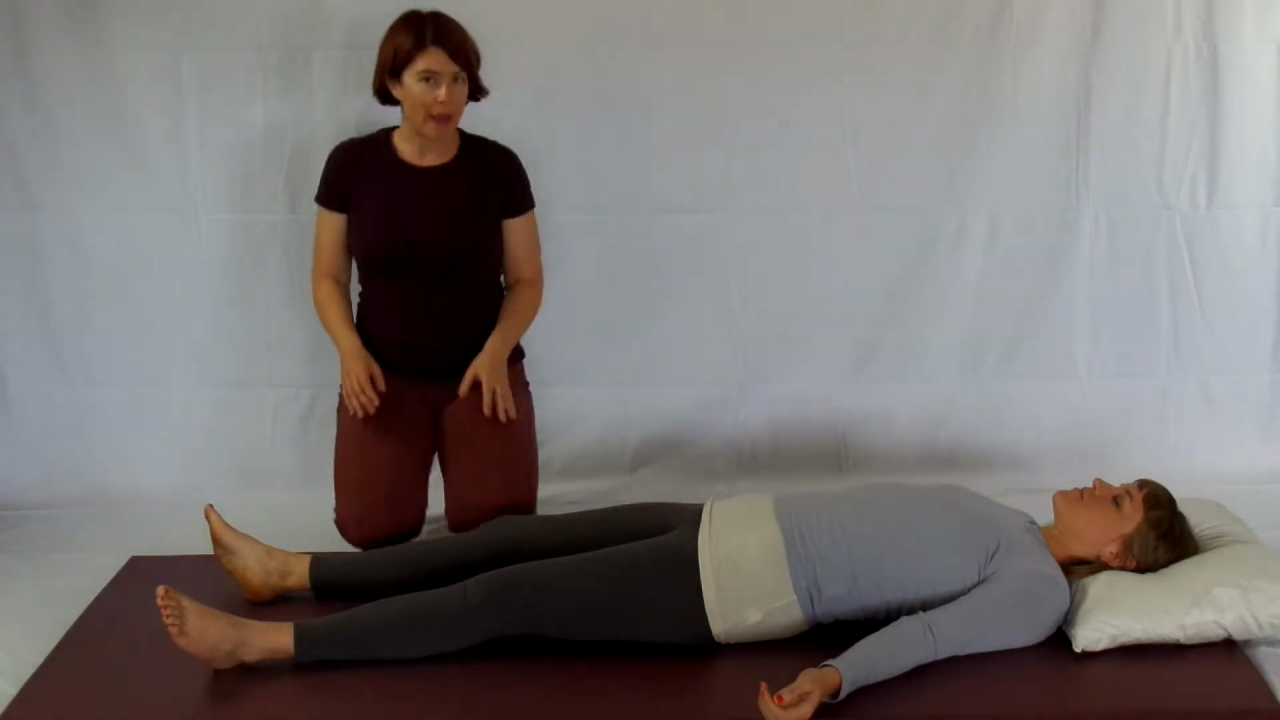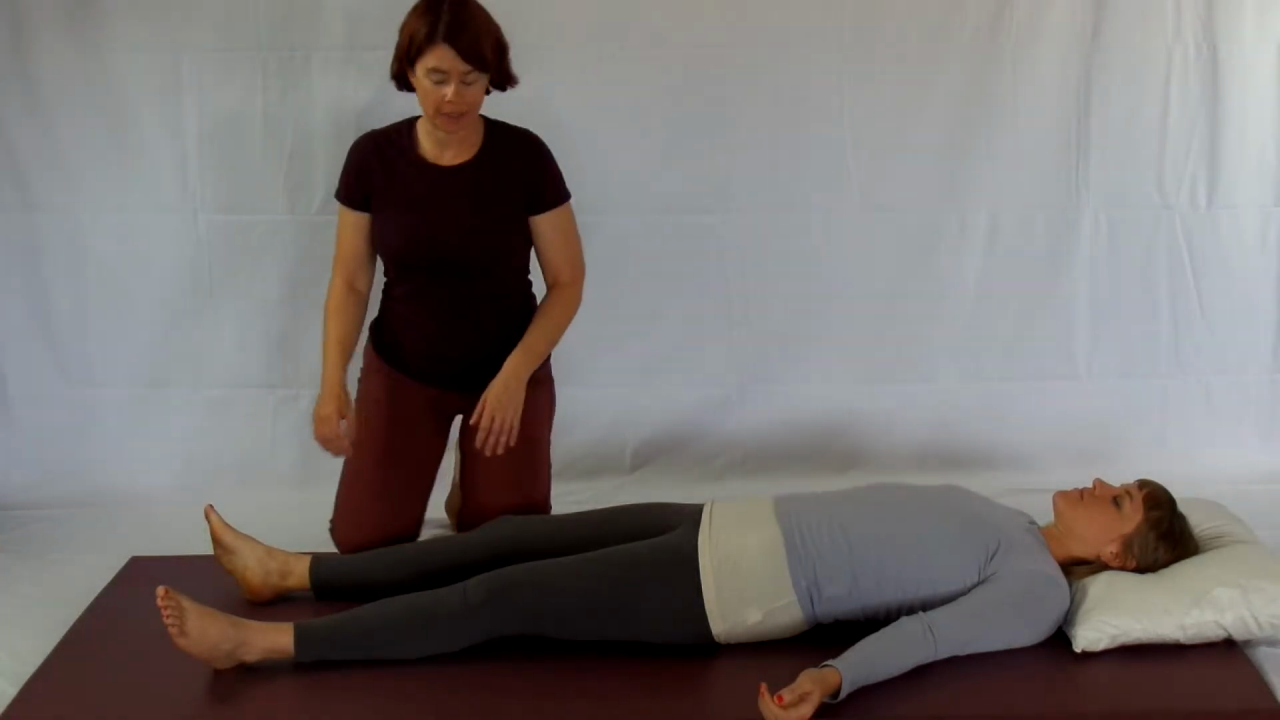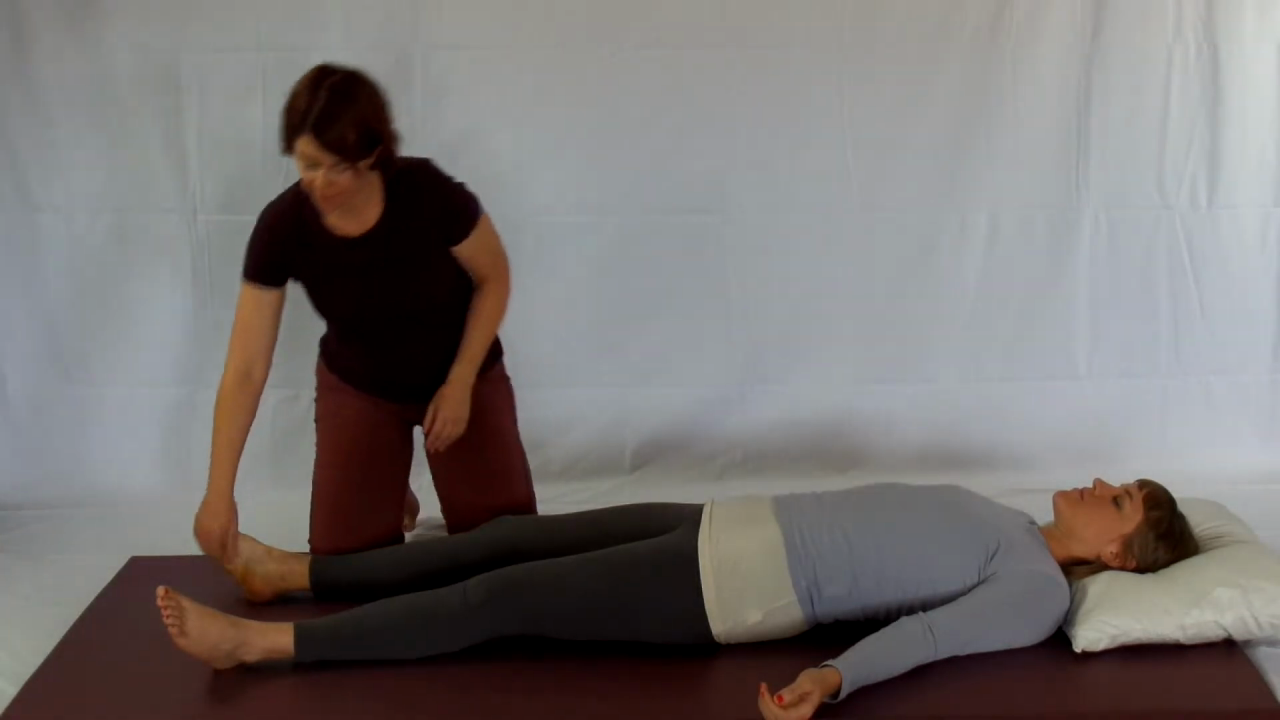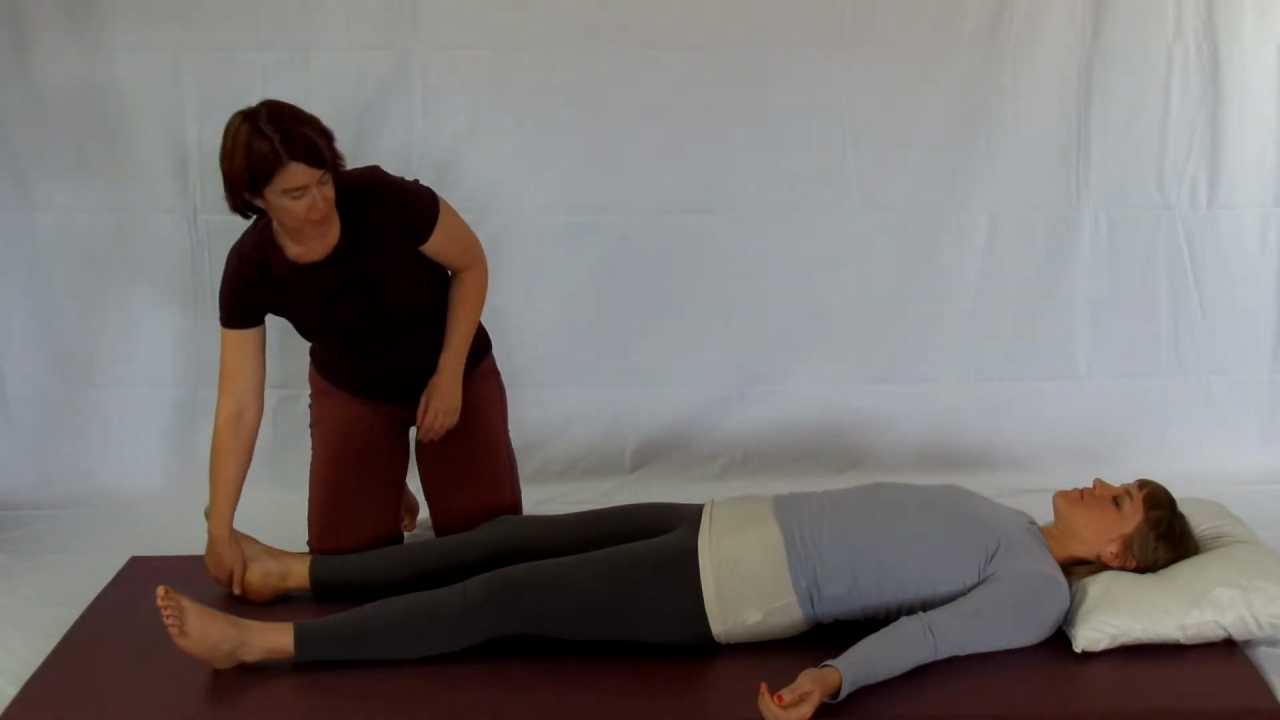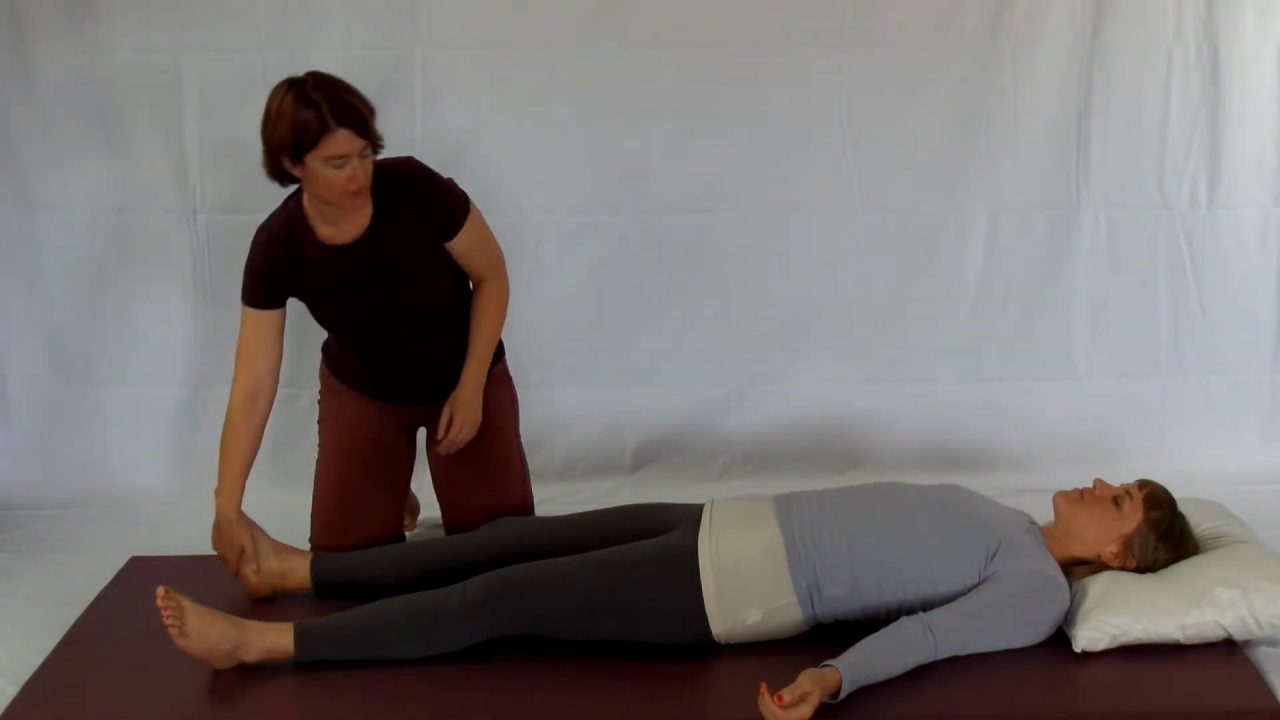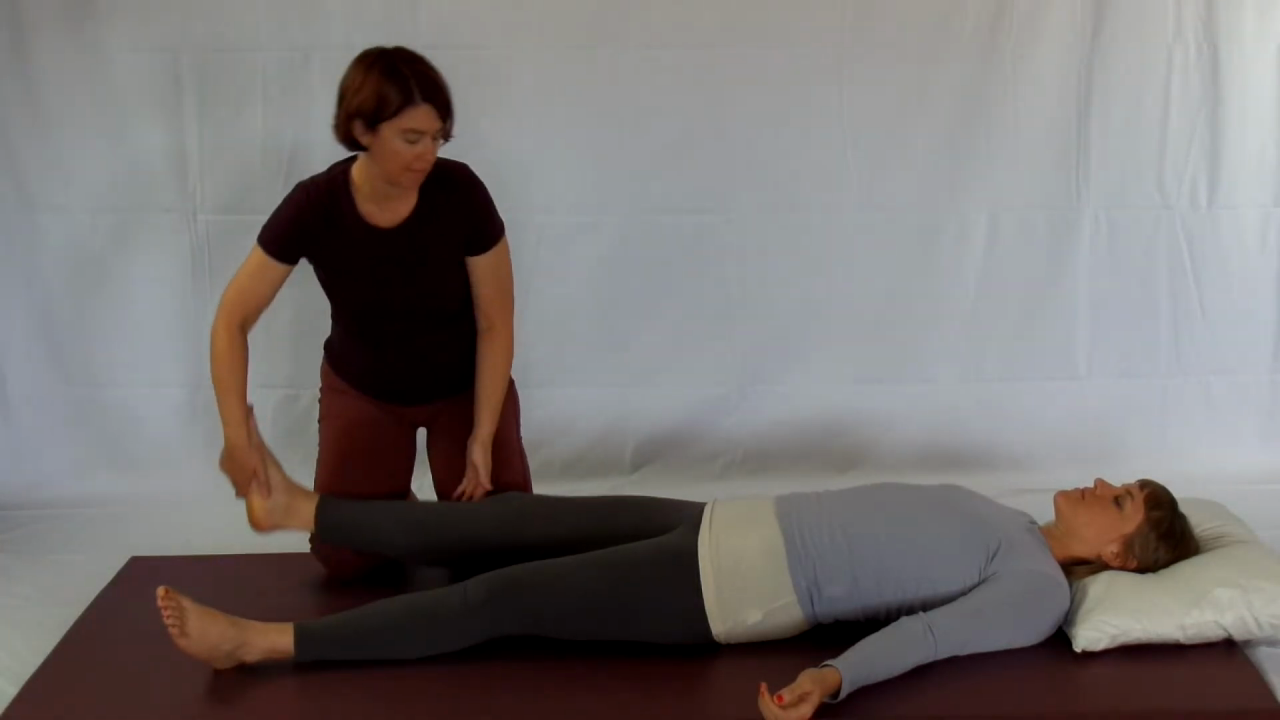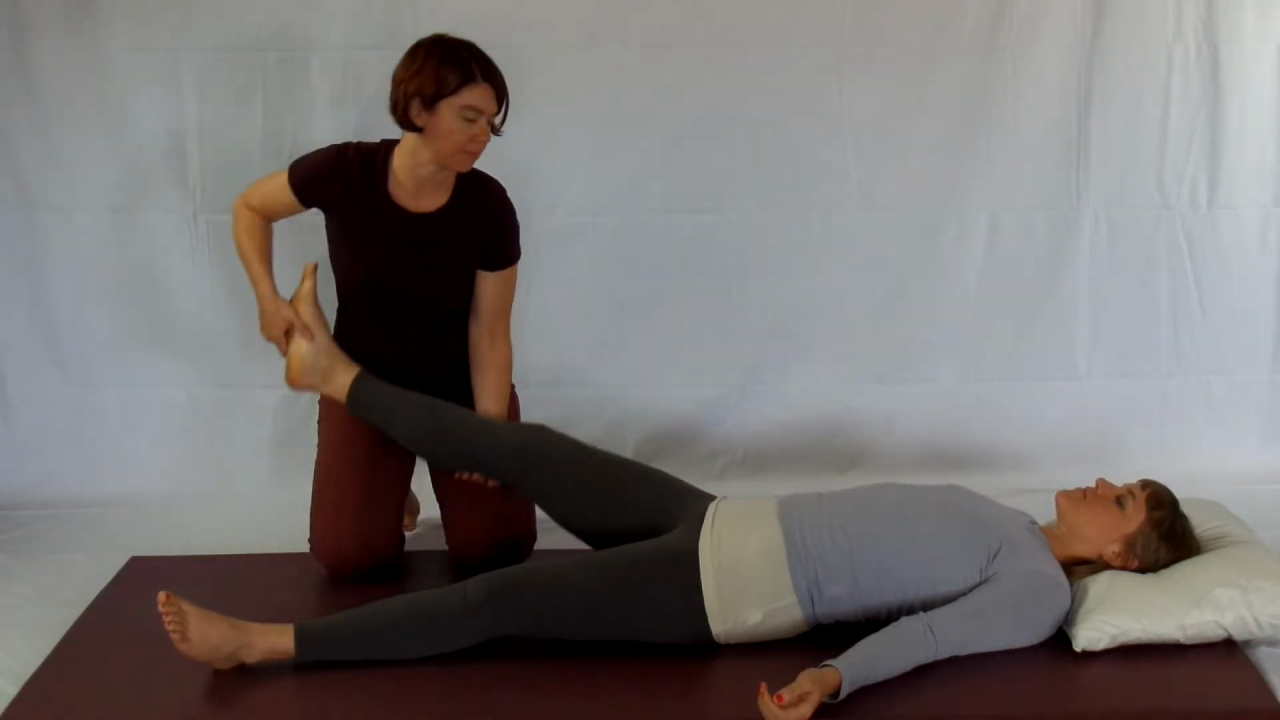
dt=0.5s
person 1, frame 1
left shoulder: (1039, 592)
right shoulder: (1013, 530)
left elbow: (929, 632)
left hip: (738, 589)
right hip: (732, 527)
left knee: (503, 600)
right knee: (509, 538)
right ankle: (286, 571)
person 1, frame 2
left shoulder: (1037, 593)
right shoulder: (1010, 529)
left elbow: (928, 631)
left hip: (740, 590)
right hip: (732, 526)
left knee: (501, 599)
right knee: (508, 539)
right ankle: (287, 569)
person 1, frame 3
left shoulder: (1038, 594)
right shoulder: (1011, 529)
left elbow: (927, 633)
left hip: (737, 591)
right hip: (730, 530)
left knee: (502, 602)
right knee: (508, 539)
right ankle: (287, 569)
person 1, frame 4
left shoulder: (1037, 592)
right shoulder: (1006, 528)
left elbow: (929, 630)
left hip: (737, 589)
right hip: (734, 525)
left knee: (500, 598)
right knee: (506, 540)
right ankle: (289, 569)
person 1, frame 5
left shoulder: (1039, 593)
right shoulder: (1008, 528)
left elbow: (930, 633)
left hip: (738, 592)
right hip: (732, 529)
left knee: (501, 602)
right knee: (507, 539)
right ankle: (293, 567)
person 1, frame 6
left shoulder: (1037, 592)
right shoulder: (1006, 528)
left elbow: (930, 628)
left hip: (737, 591)
right hip: (733, 524)
left knee: (500, 601)
right knee: (510, 519)
right ankle: (298, 506)
person 1, frame 7
left shoulder: (1039, 594)
right shoulder: (1012, 529)
left elbow: (930, 631)
left hip: (730, 592)
right hip: (727, 526)
left knee: (496, 602)
right knee: (526, 451)
right ankle: (335, 371)
person 2, frame 1
left shoulder: (497, 167)
right shoulder: (352, 165)
left elbow: (526, 281)
right elbow: (328, 276)
left wrist: (495, 353)
right wrist: (349, 351)
left hip: (477, 372)
right hip: (387, 372)
left knee: (496, 522)
right knee: (372, 528)
left ankle: (460, 471)
right ankle: (414, 456)
person 2, frame 2
left shoulder: (524, 158)
right shoulder: (373, 157)
left elbow: (567, 283)
right elbow: (349, 282)
left wrist: (514, 375)
right wrist: (332, 382)
left hip: (503, 373)
right hip: (401, 371)
right knee: (364, 539)
left ankle: (470, 485)
right ankle: (414, 472)
person 2, frame 3
left shoulder: (429, 193)
right shoulder: (281, 228)
left elbow: (493, 278)
right elbow: (246, 367)
left wrist: (460, 385)
right wrist: (219, 490)
left hip: (461, 374)
right hip: (358, 389)
right knee: (343, 553)
right ankle: (392, 494)
person 2, frame 4
left shoulder: (383, 198)
right shoulder: (251, 268)
left elbow: (470, 265)
right elbow: (238, 408)
left wrist: (449, 375)
right wrist: (220, 531)
left hip: (452, 374)
right hip: (350, 392)
right knee: (343, 553)
right ankle: (387, 493)
person 2, frame 5
left shoulder: (416, 190)
right shoulder: (278, 247)
left elbow: (491, 278)
right elbow: (252, 389)
left wrist: (470, 388)
right wrist: (228, 509)
left hip: (461, 378)
right hip: (361, 393)
right knee: (345, 552)
right ankle: (391, 493)
person 2, frame 6
left shoulder: (460, 194)
right shoulder: (314, 207)
left elbow: (495, 327)
right elbow: (231, 322)
left wrist: (483, 439)
right wrist: (237, 433)
left hip: (462, 388)
right hip: (361, 391)
right knee: (347, 557)
right ankle: (388, 496)
person 2, frame 7
left shoulder: (488, 206)
right shoulder: (342, 172)
left elbow: (489, 333)
right elbow: (250, 208)
right wrist: (268, 299)
left hip: (458, 386)
left knee: (497, 548)
right knee: (348, 556)
left ankle: (435, 470)
right ankle: (392, 487)
